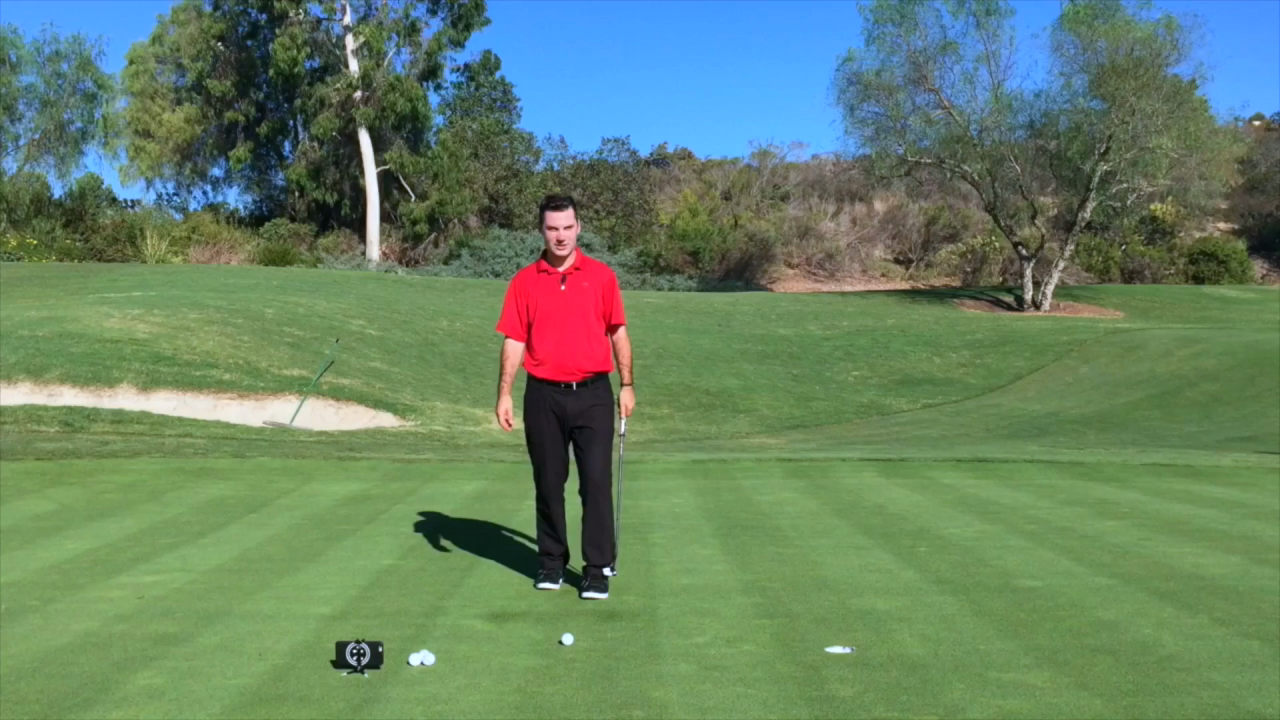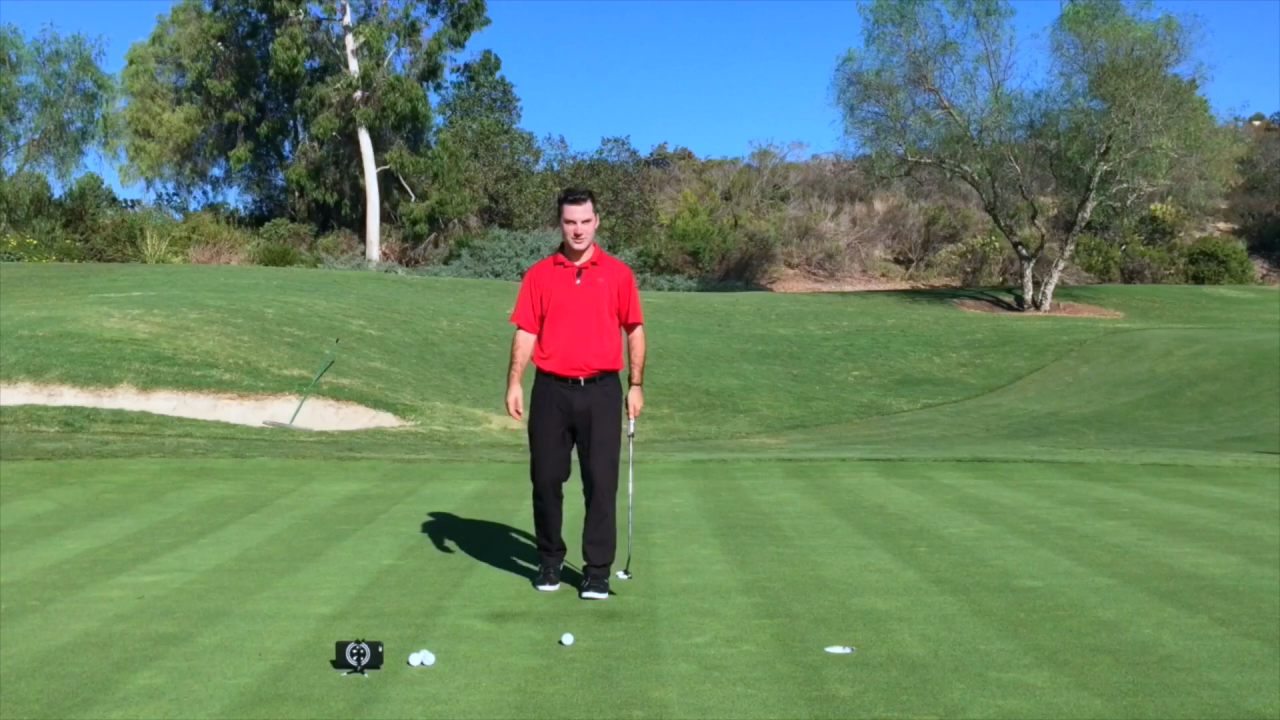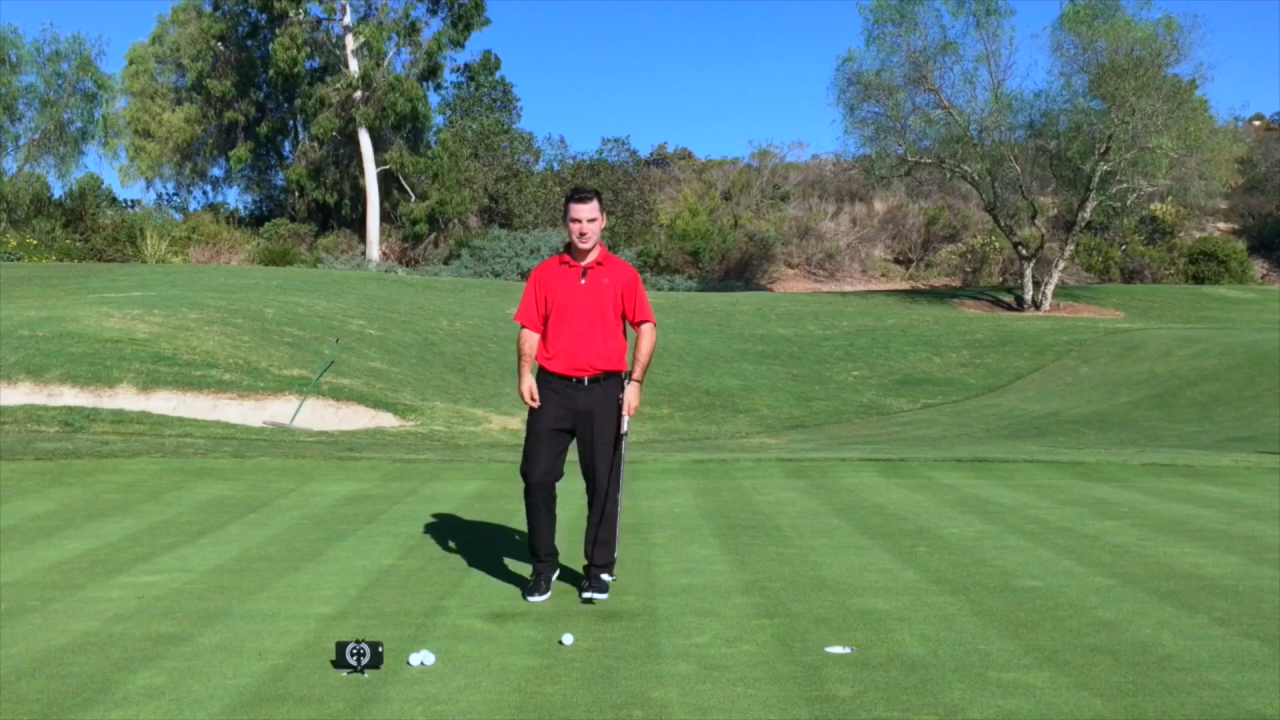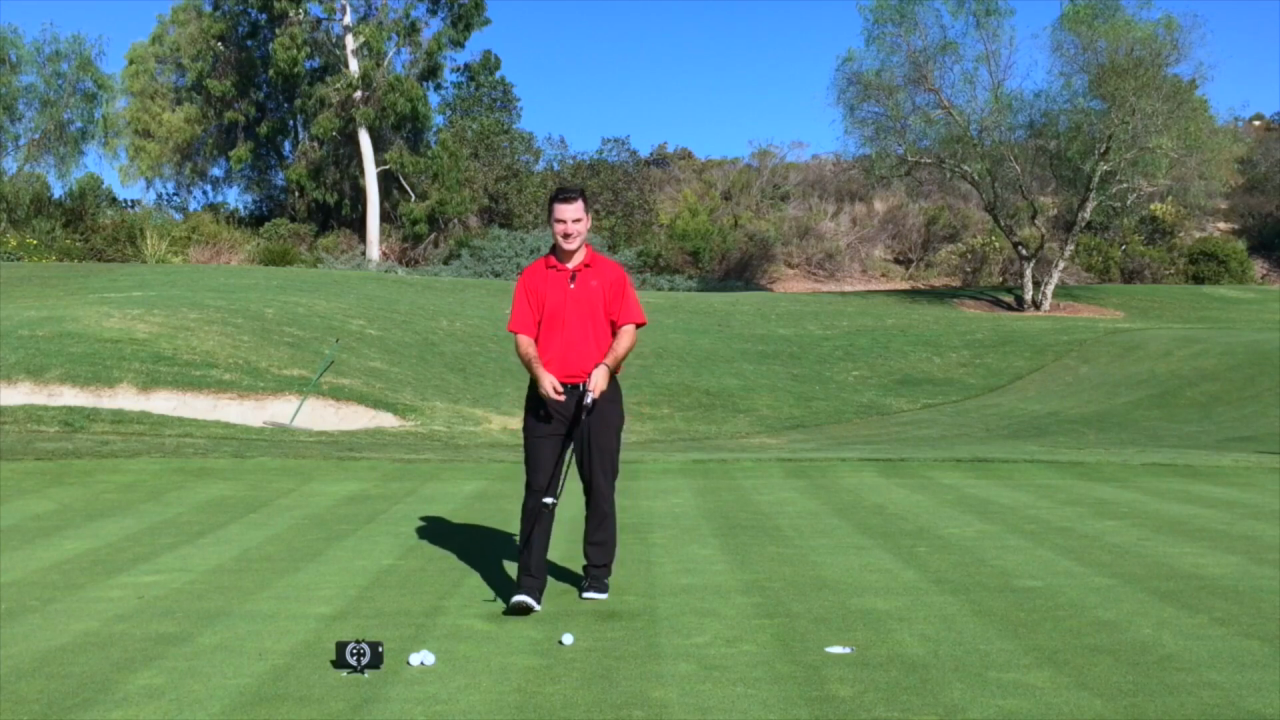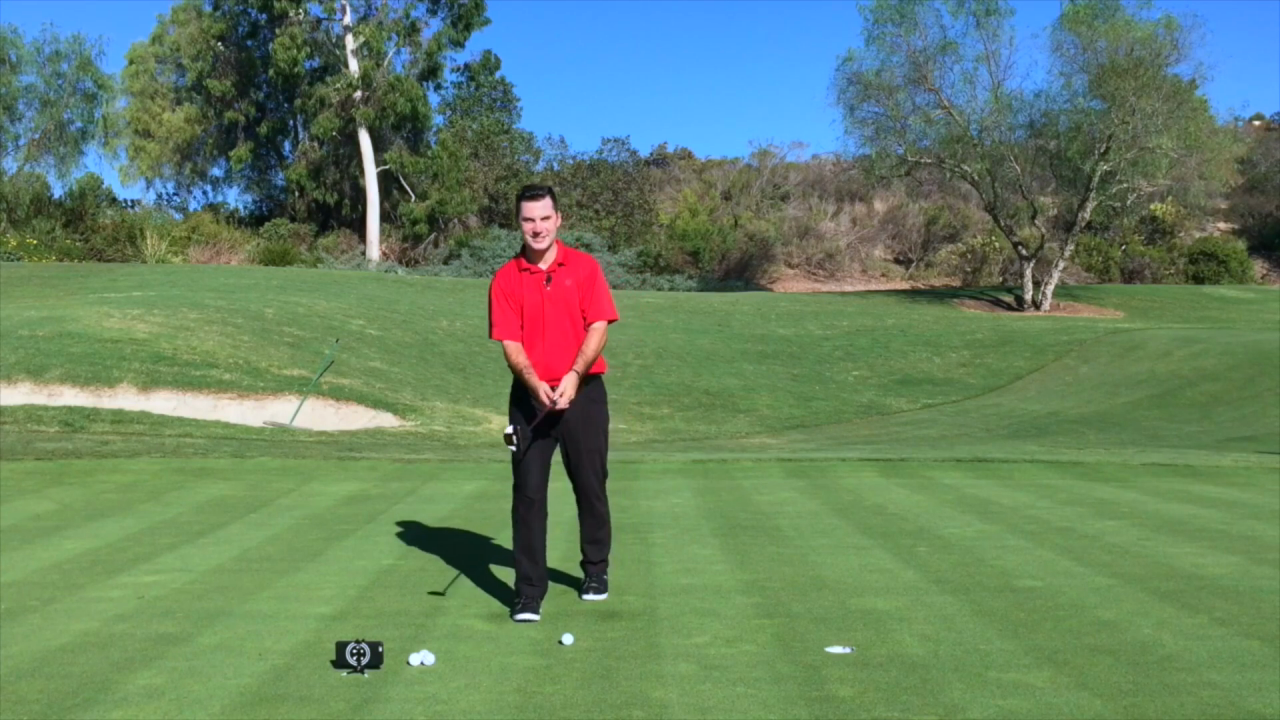
dt=0.3s
person 1, frame 1
left shoulder: (602, 276)
right shoulder: (524, 281)
left elbow: (618, 332)
right elbow: (514, 341)
left wrist: (626, 384)
right wrist: (504, 394)
left hip: (592, 393)
right hip: (544, 395)
left knee: (596, 482)
right knee: (548, 484)
left ankle: (598, 569)
right ankle: (552, 560)
person 1, frame 2
left shoulder: (618, 273)
right shoulder: (539, 274)
left elbow: (634, 330)
right elbow: (526, 332)
left wrist: (636, 384)
right wrist: (514, 382)
left hip: (601, 391)
right hip: (551, 390)
left knee: (600, 482)
right knee: (546, 479)
left ankle: (597, 570)
right ankle: (551, 557)
person 1, frame 3
left shoulder: (623, 273)
right shoulder: (544, 273)
left elbow: (645, 328)
right elbow: (529, 330)
left wrist: (635, 381)
right wrist: (524, 373)
left hip: (605, 392)
right hip: (553, 390)
left knee: (603, 484)
right knee: (537, 476)
left ankle: (598, 569)
right ankle: (544, 565)
person 1, frame 4
left shoulder: (612, 273)
right shoulder: (532, 276)
left elbow: (628, 328)
right elbow: (524, 335)
left wrist: (606, 368)
right wrist: (538, 373)
left hip: (599, 394)
right hip: (548, 396)
left knee: (599, 487)
right knee: (539, 487)
left ankle: (598, 570)
right ankle: (529, 582)
person 1, frame 5
left shoulder: (586, 267)
right shoulder: (505, 278)
left elbow: (599, 327)
right elbow: (510, 343)
left wrist: (574, 375)
right wrist: (536, 385)
left hip: (584, 391)
right hip: (530, 395)
left knee: (590, 485)
right knee: (528, 492)
left ankle: (596, 568)
right ankle: (529, 590)
